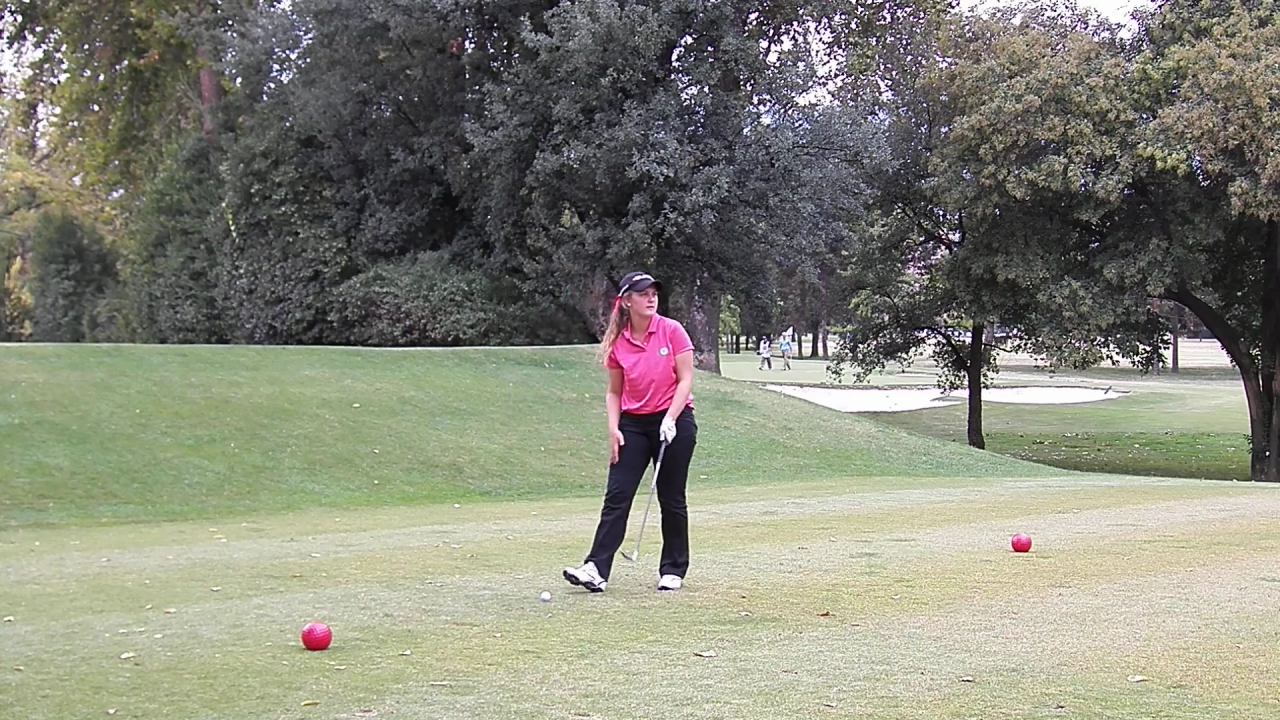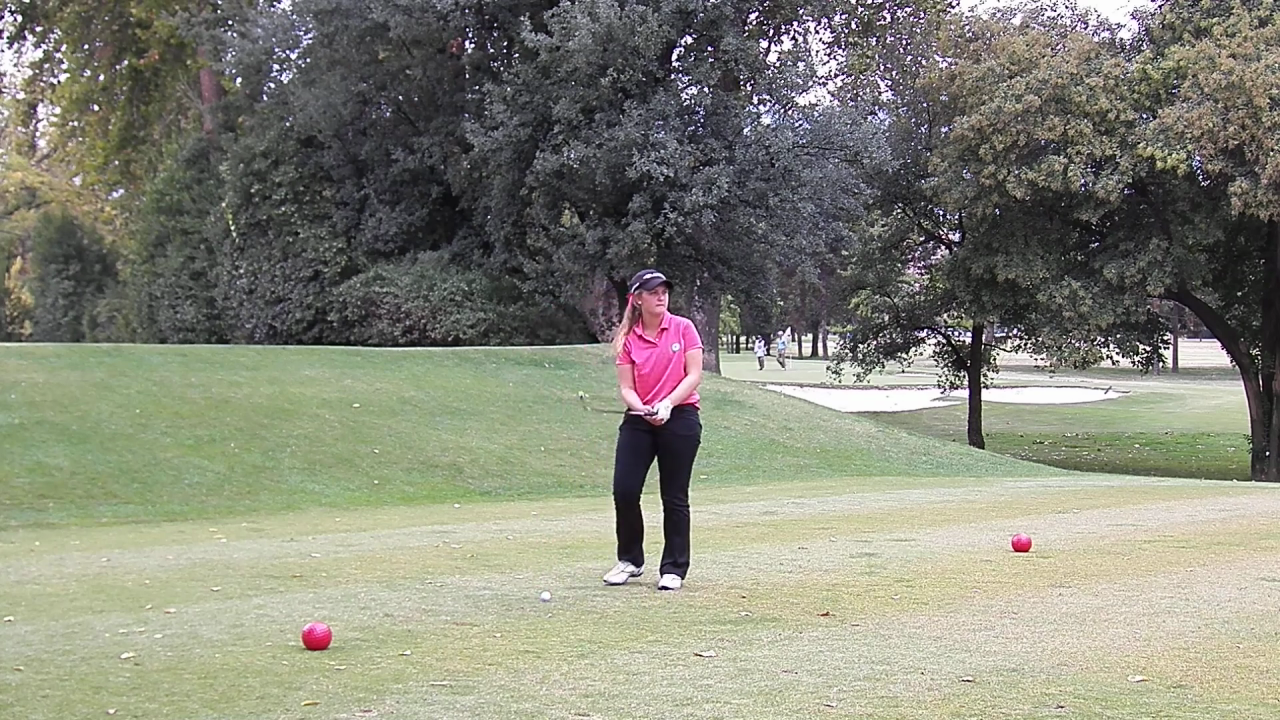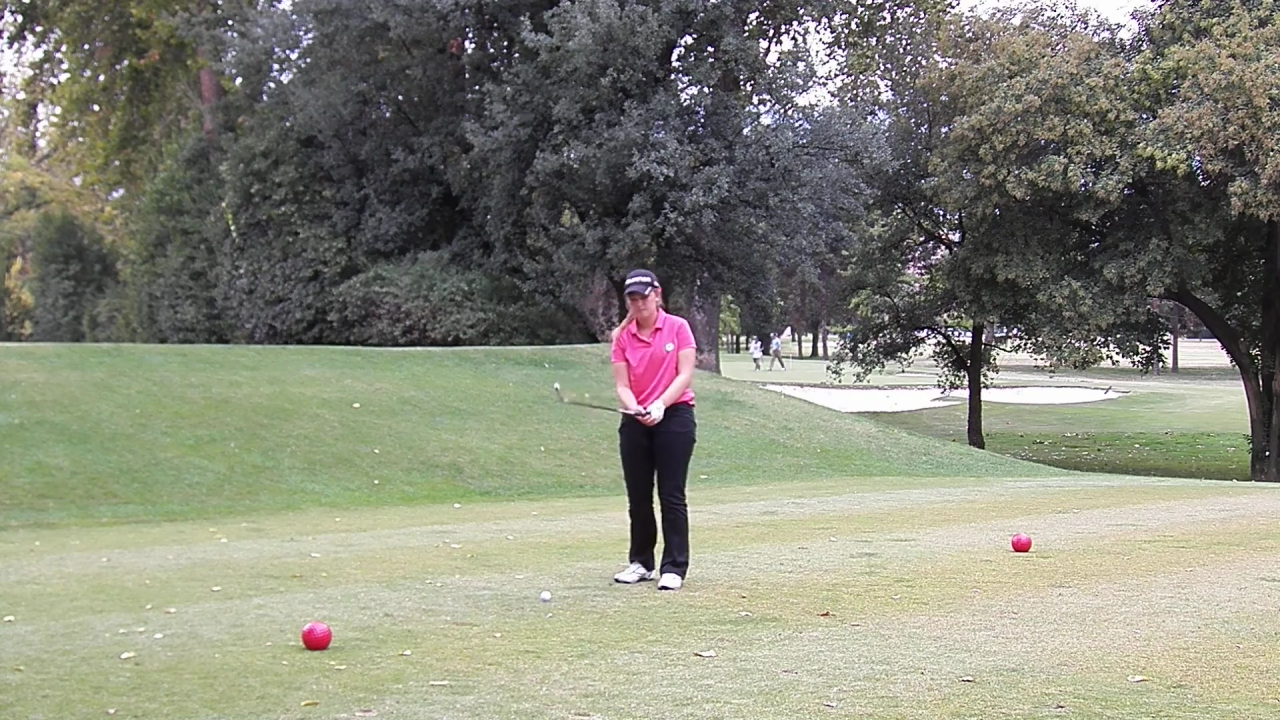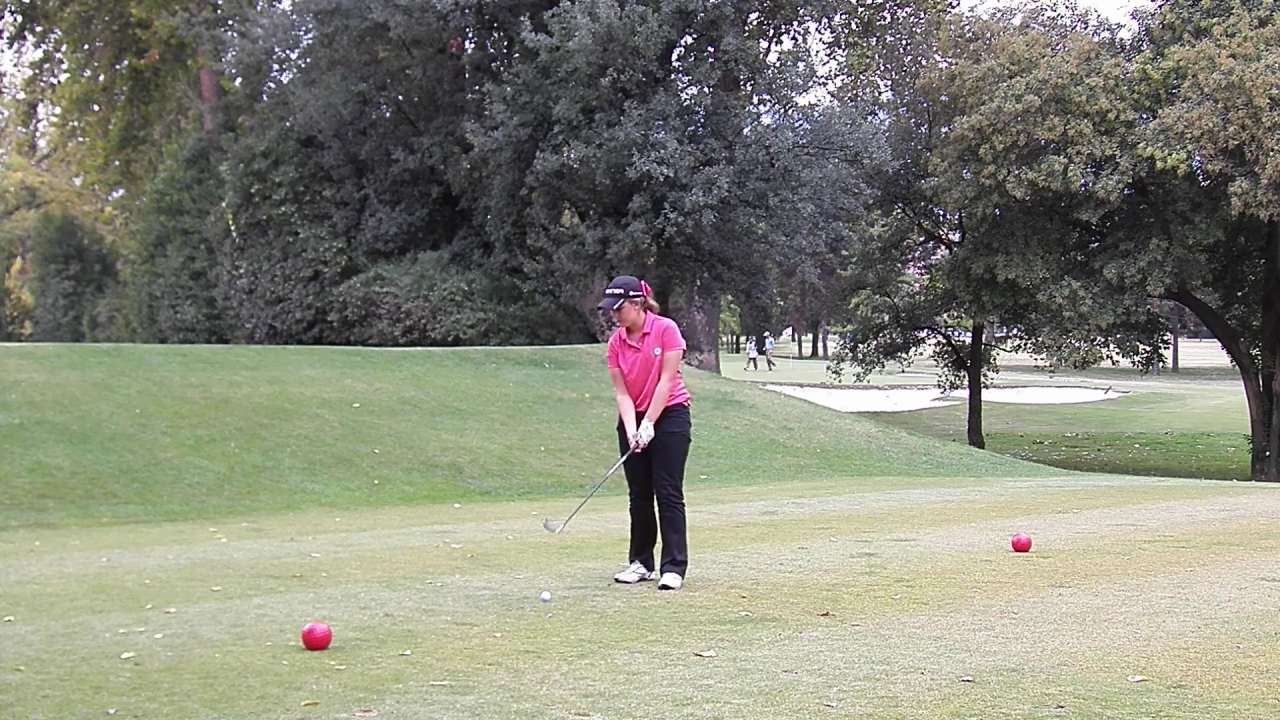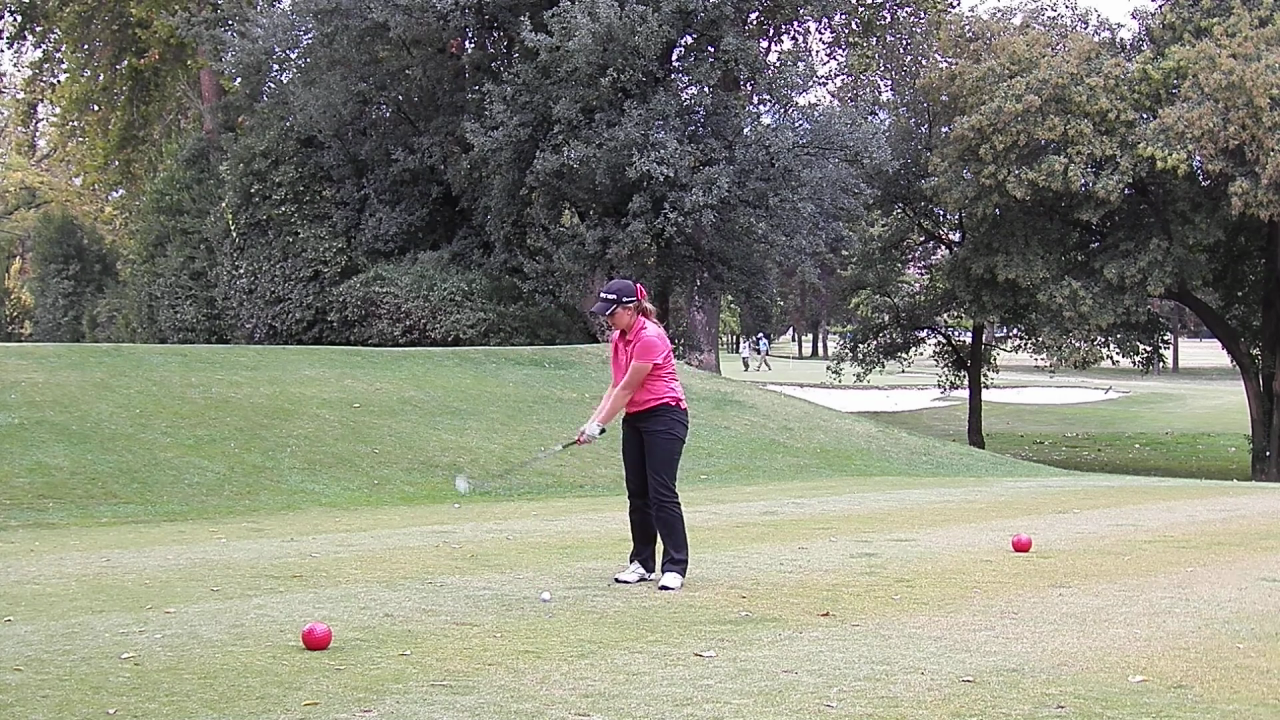
dt=0.3s
person 1, frame 1
left shoulder: (672, 330)
right shoulder: (616, 342)
left elbow: (686, 380)
right elbow: (614, 392)
left wrist: (670, 420)
right wrist: (613, 428)
left hip: (673, 423)
right hip: (633, 424)
left knee: (671, 499)
right knee: (617, 495)
left ankle: (674, 569)
right ankle: (596, 569)
person 1, frame 2
left shoulder: (683, 328)
right shoulder: (626, 338)
left elbow: (694, 375)
right elbow: (626, 387)
left wrist: (667, 403)
right wrist: (641, 408)
left hip: (680, 419)
right hip: (638, 421)
left knee: (674, 497)
right knee: (624, 491)
left ankle: (674, 568)
right ankle: (630, 560)
person 1, frame 3
left shoulder: (678, 327)
right shoulder: (622, 337)
left elbow: (685, 375)
right elbow: (622, 386)
left wrist: (659, 404)
right wrist: (635, 408)
left hip: (674, 418)
right hip: (635, 422)
left knee: (671, 495)
right knee: (638, 496)
left ankle: (673, 567)
right ankle: (641, 562)
person 1, frame 4
left shoulder: (666, 330)
right shoulder: (616, 342)
left elbow: (667, 382)
right elbow: (623, 392)
left wrist: (649, 425)
right wrist: (632, 431)
left hip: (669, 417)
right hip: (635, 420)
left knee: (668, 493)
right knee: (639, 494)
left ankle: (673, 567)
right ankle: (641, 562)
person 1, frame 5
left shoulder: (650, 338)
right shoulder: (617, 339)
left elbow: (627, 389)
right elbow: (615, 387)
left wrist: (598, 423)
right wrist: (593, 420)
left hip: (664, 416)
right hip: (634, 419)
left knee: (662, 492)
right knee: (637, 493)
left ankle: (674, 566)
right ankle: (642, 562)
